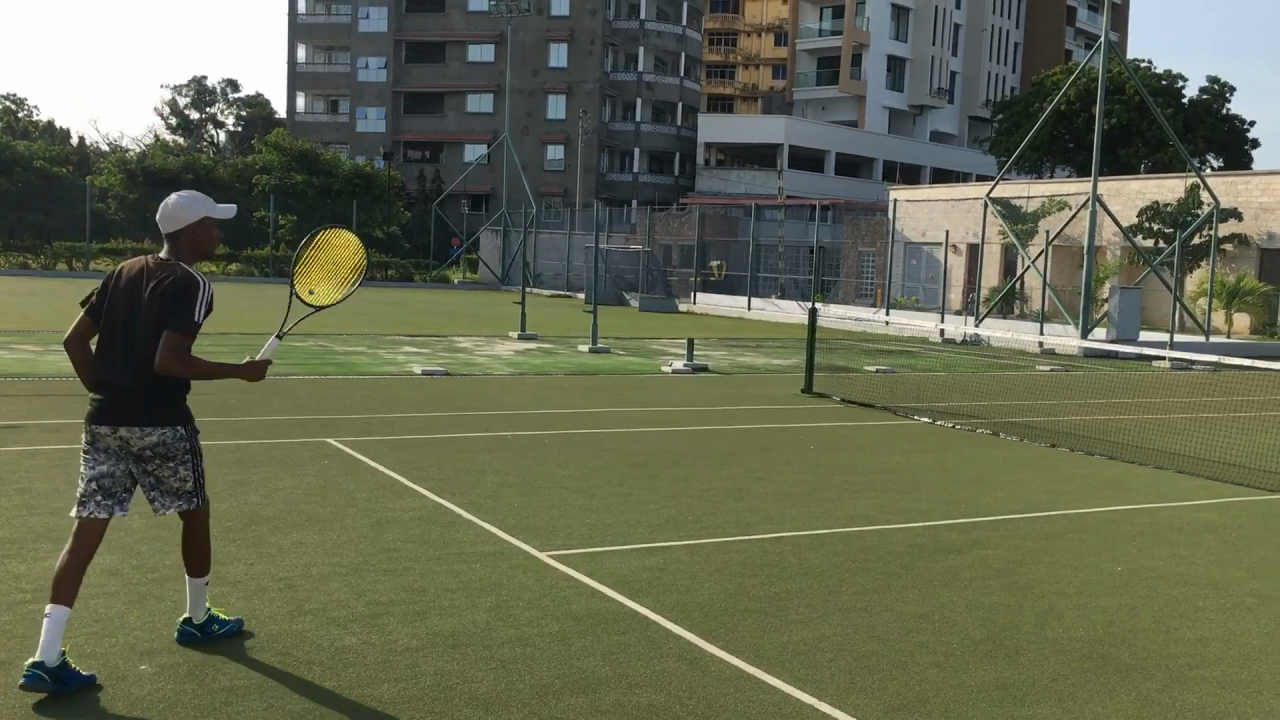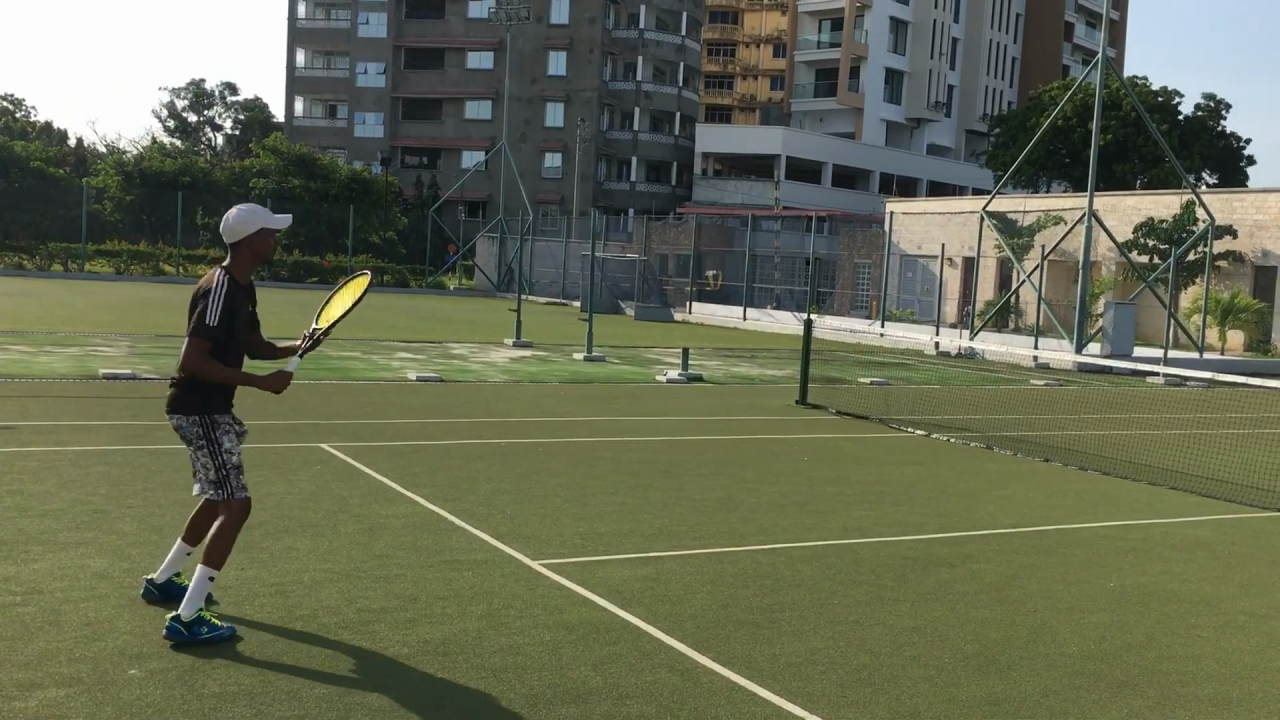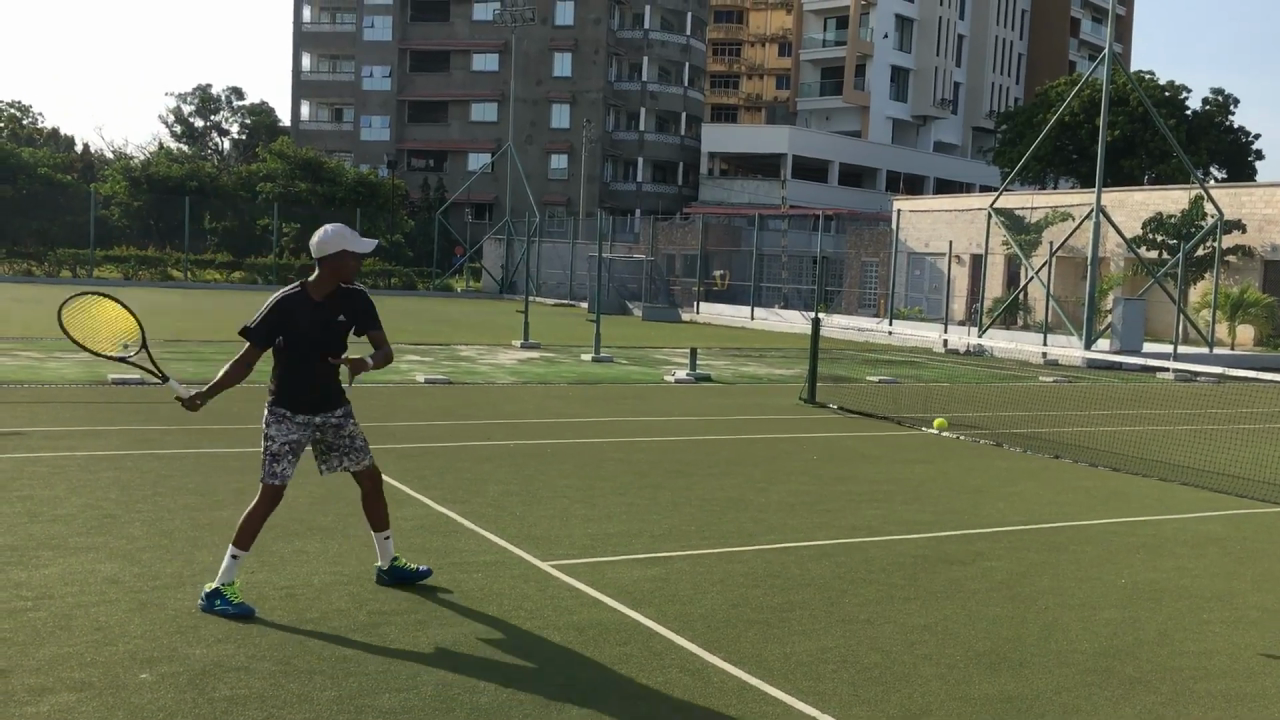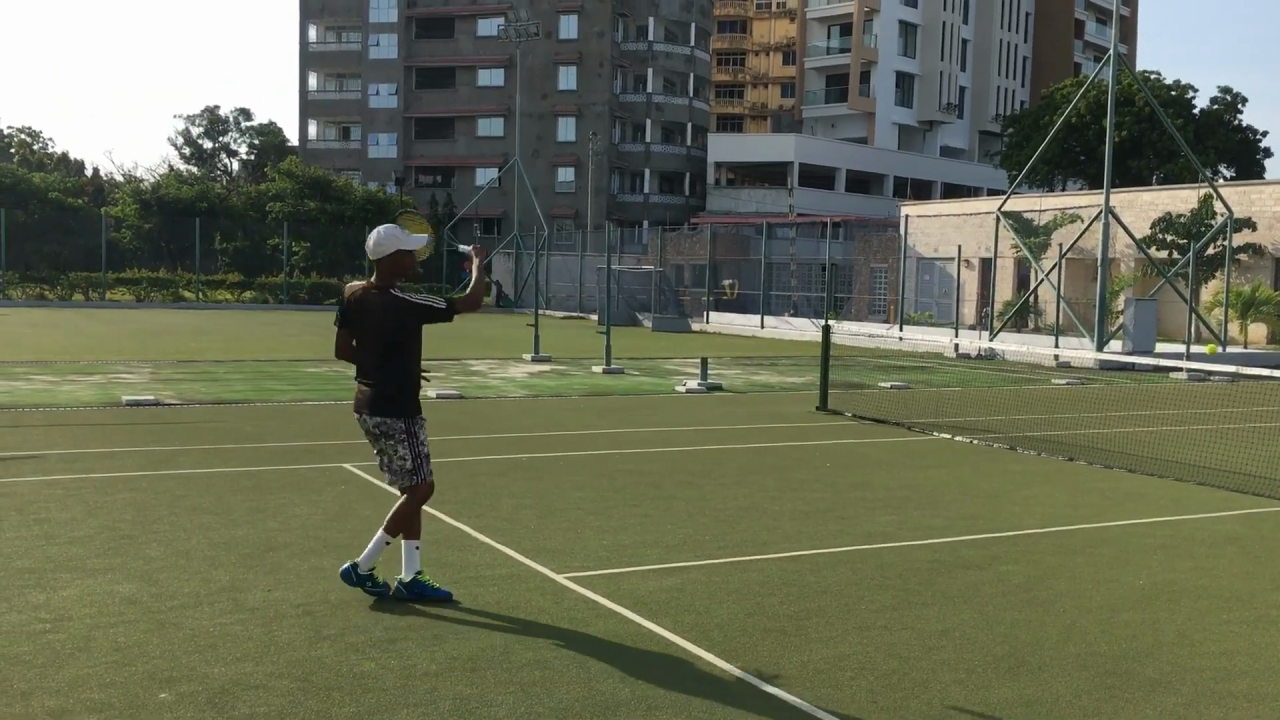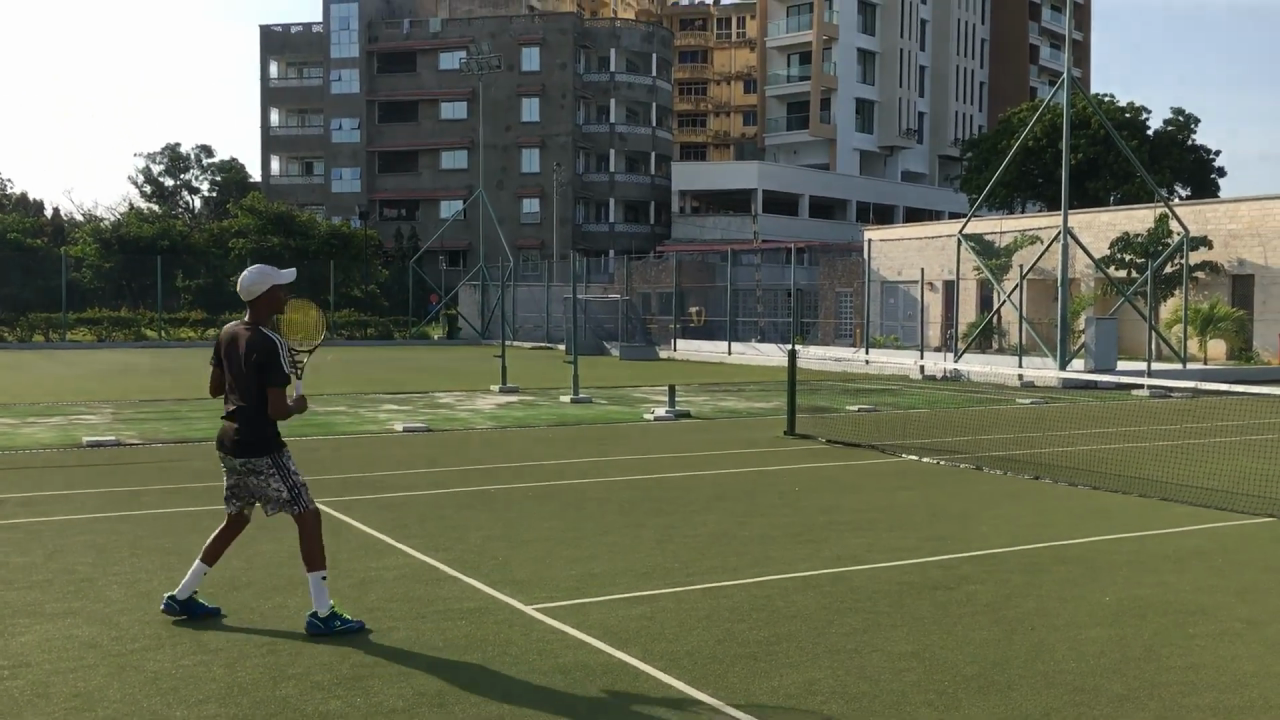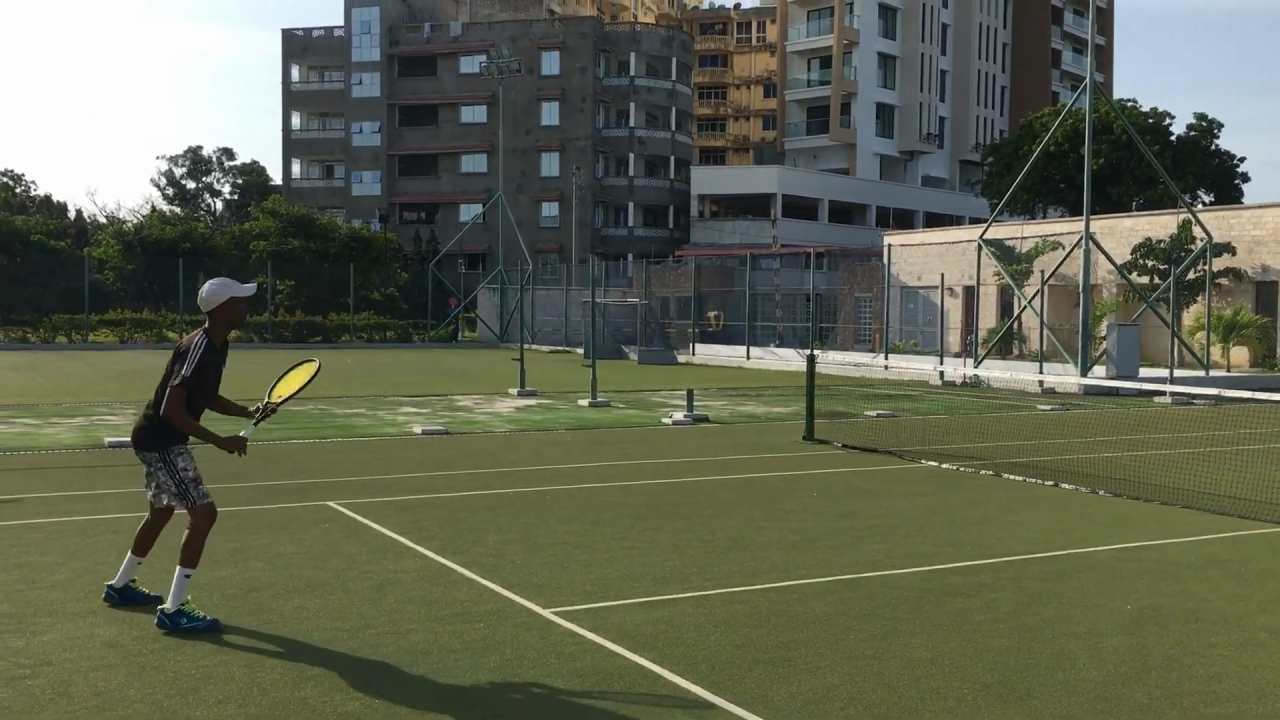
dt=0.7s
person 1, frame 1
left shoulder: (123, 273)
right shoulder: (193, 284)
left elbow: (75, 340)
right elbow: (168, 362)
right wrist: (237, 371)
left hip: (104, 421)
right hip: (162, 423)
left knee: (86, 530)
right knee: (195, 513)
left ankle: (47, 660)
right ankle: (198, 619)
person 1, frame 2
left shoulder: (242, 285)
right shoulder: (221, 288)
left elbow: (256, 346)
right elbow: (193, 362)
left wrist: (297, 348)
right wrist: (261, 383)
left hip: (206, 409)
right hip: (201, 411)
left knee: (219, 497)
right knee: (236, 506)
left ankle: (163, 580)
right ankle: (187, 618)
person 1, frame 3
left shoulder: (356, 300)
right shoulder: (284, 304)
left elbow: (384, 350)
right elbow: (245, 361)
left wrist: (367, 363)
right wrist: (204, 395)
left hip: (333, 408)
right hip: (287, 412)
left knee: (371, 479)
right knee: (270, 494)
left ankle: (388, 563)
right ankle: (220, 587)
person 1, frame 4
left shoulder: (352, 295)
right shoulder: (404, 305)
left elbow: (342, 350)
right elbow: (471, 303)
right wrist: (477, 262)
left hip: (370, 406)
right hip: (397, 412)
left knee: (412, 488)
right knee: (420, 490)
left ankle: (409, 577)
right ankle: (361, 567)
person 1, frame 5
left shoulder: (227, 332)
right shoulder: (271, 343)
left elbow: (215, 387)
right elbow: (276, 411)
right wrist: (298, 405)
left hip: (230, 444)
right hip: (260, 449)
left knee: (236, 519)
right knee: (308, 518)
left ankle: (181, 597)
right ankle: (322, 613)
person 1, frame 6
left shoulder: (217, 345)
right shoulder: (198, 348)
left elbow: (209, 399)
right elbow: (170, 410)
left wrist: (249, 412)
right wrist: (220, 441)
left hip: (160, 440)
right hip: (159, 440)
left knee: (161, 511)
right knee: (203, 515)
left ankle: (121, 585)
right ankle: (174, 608)
